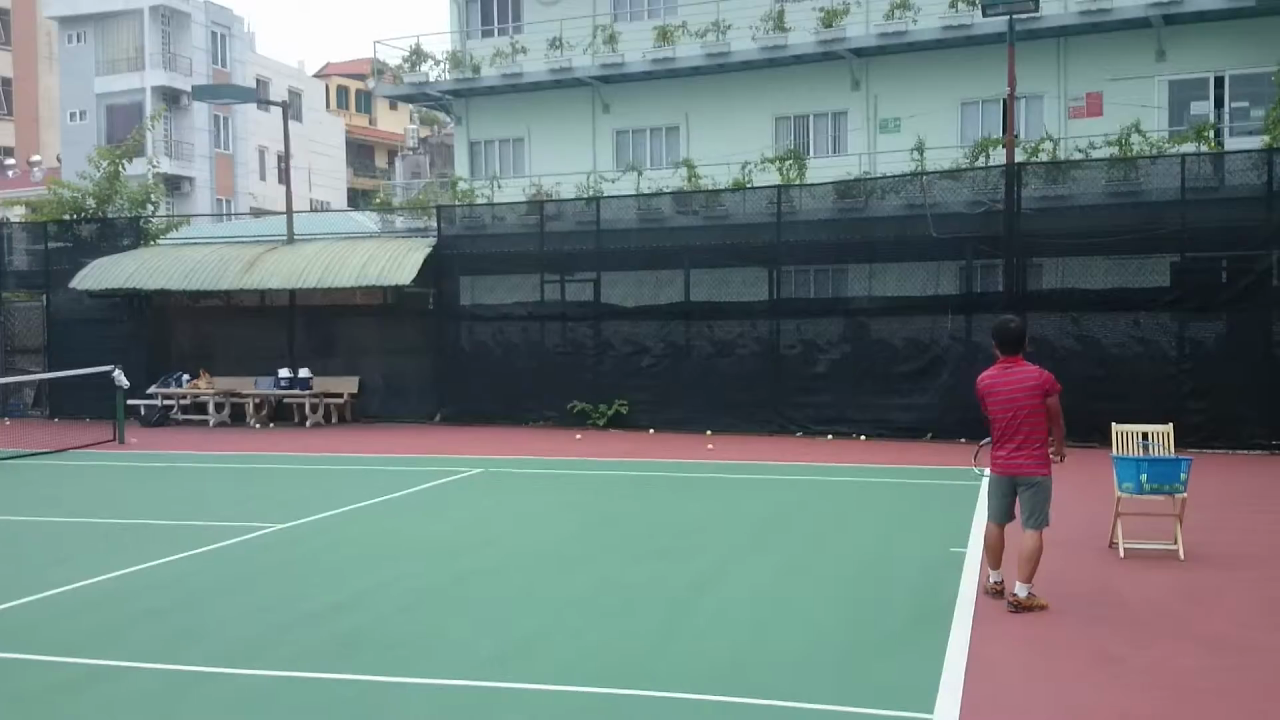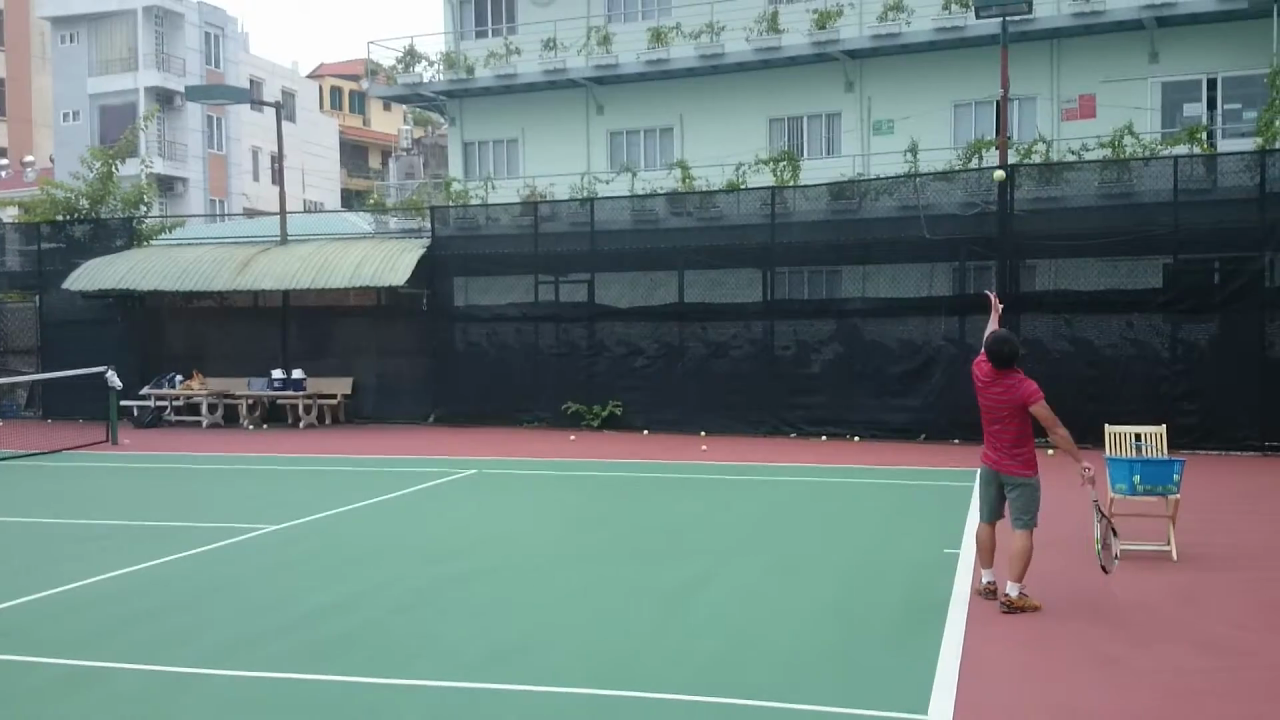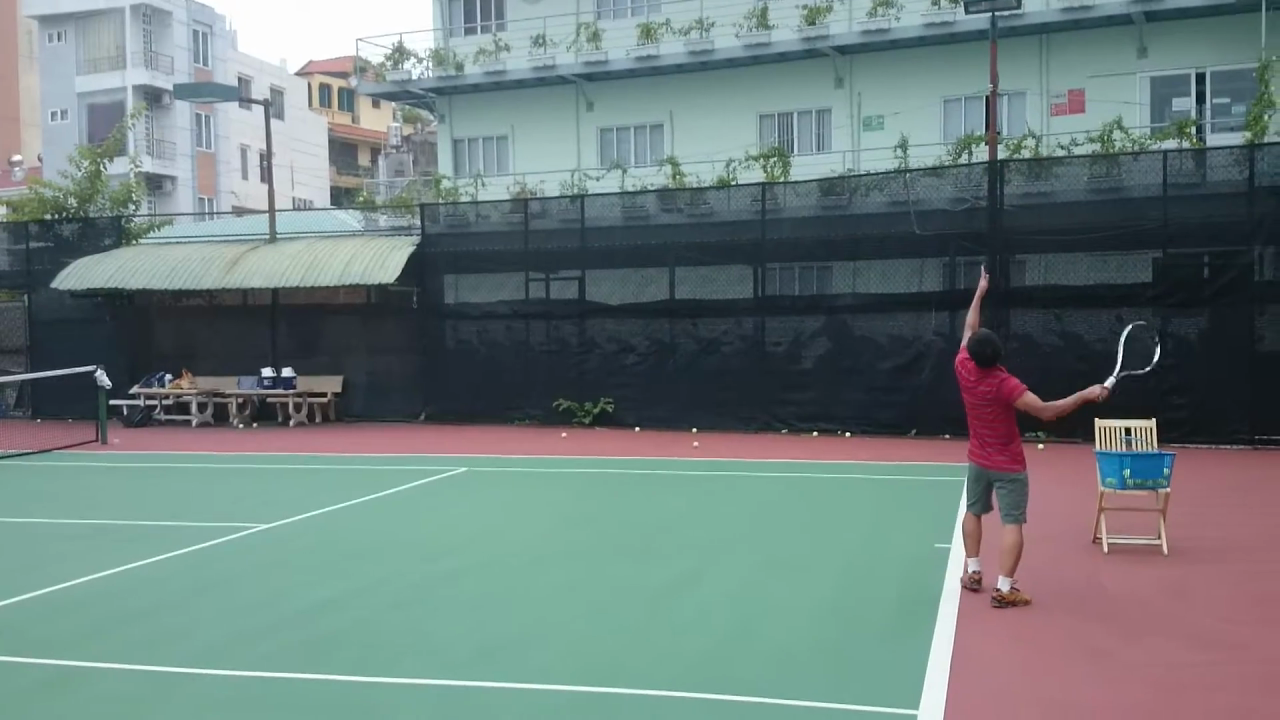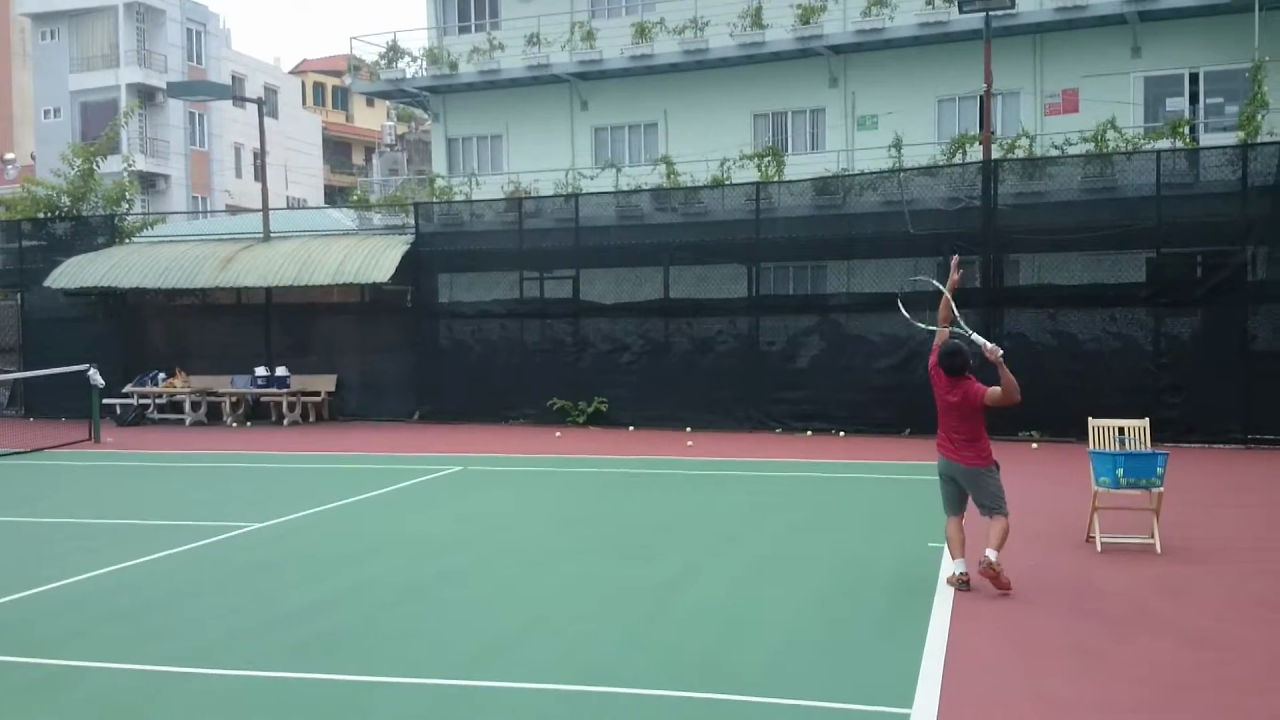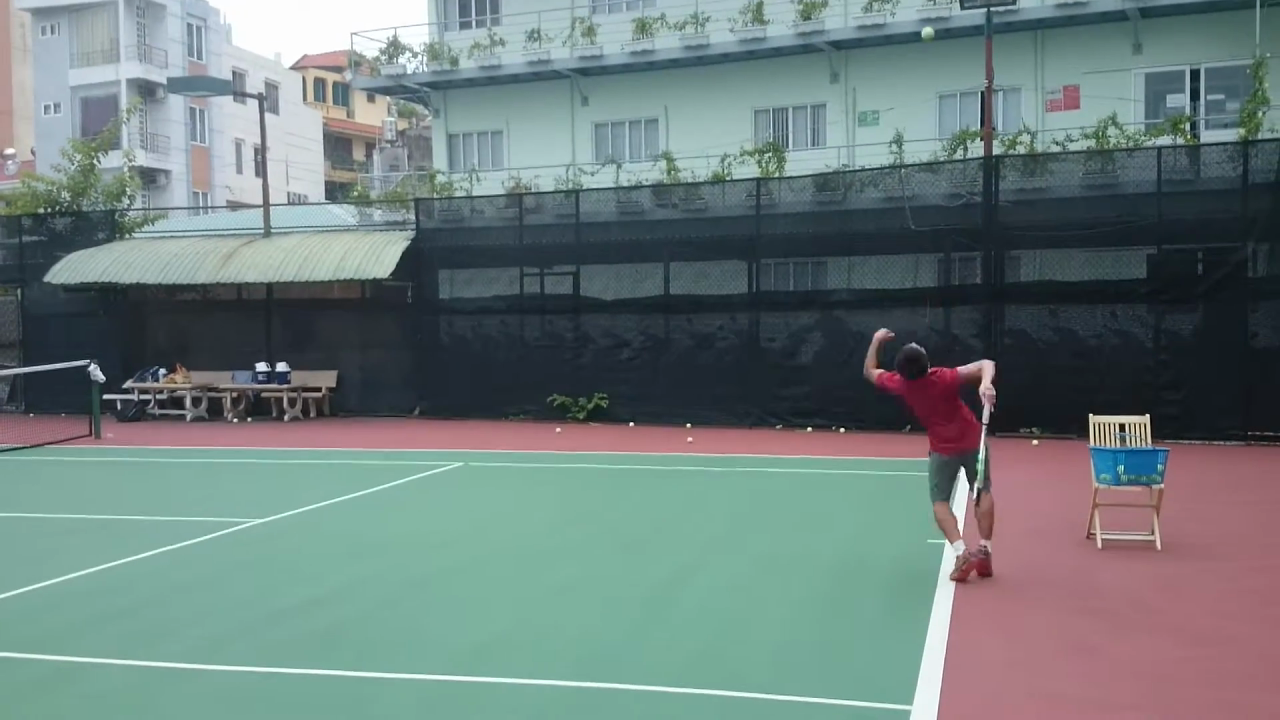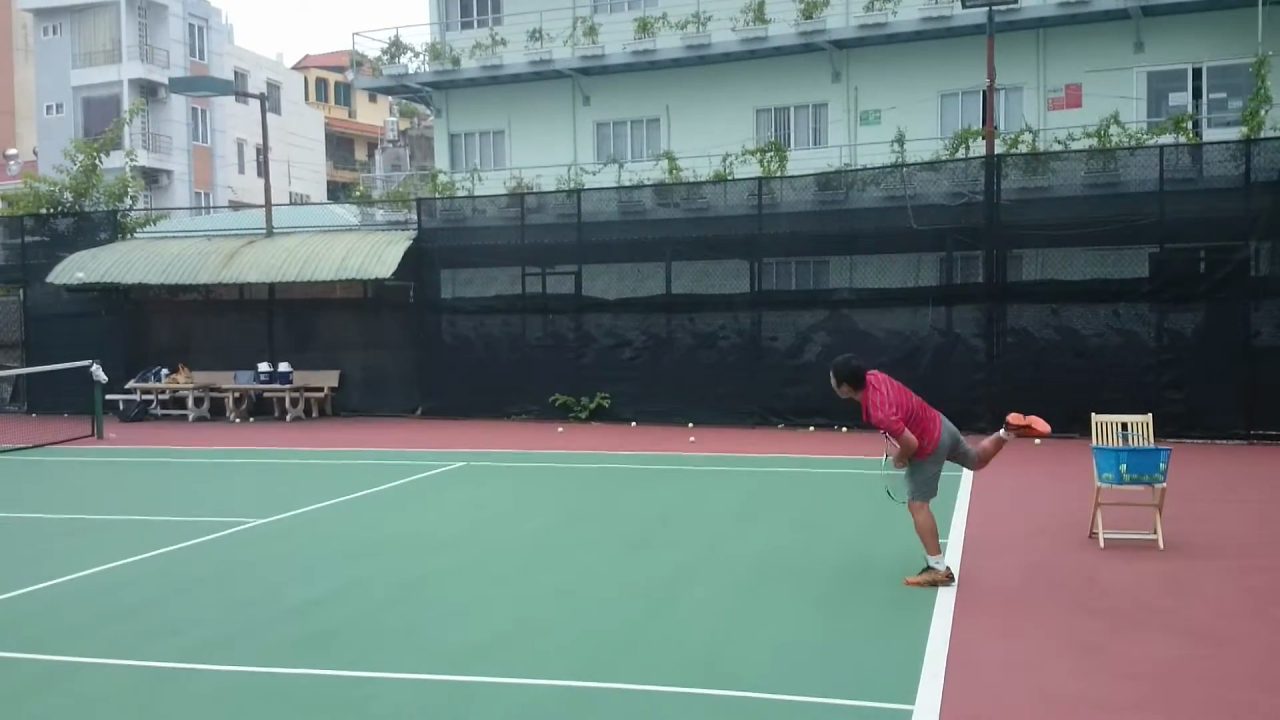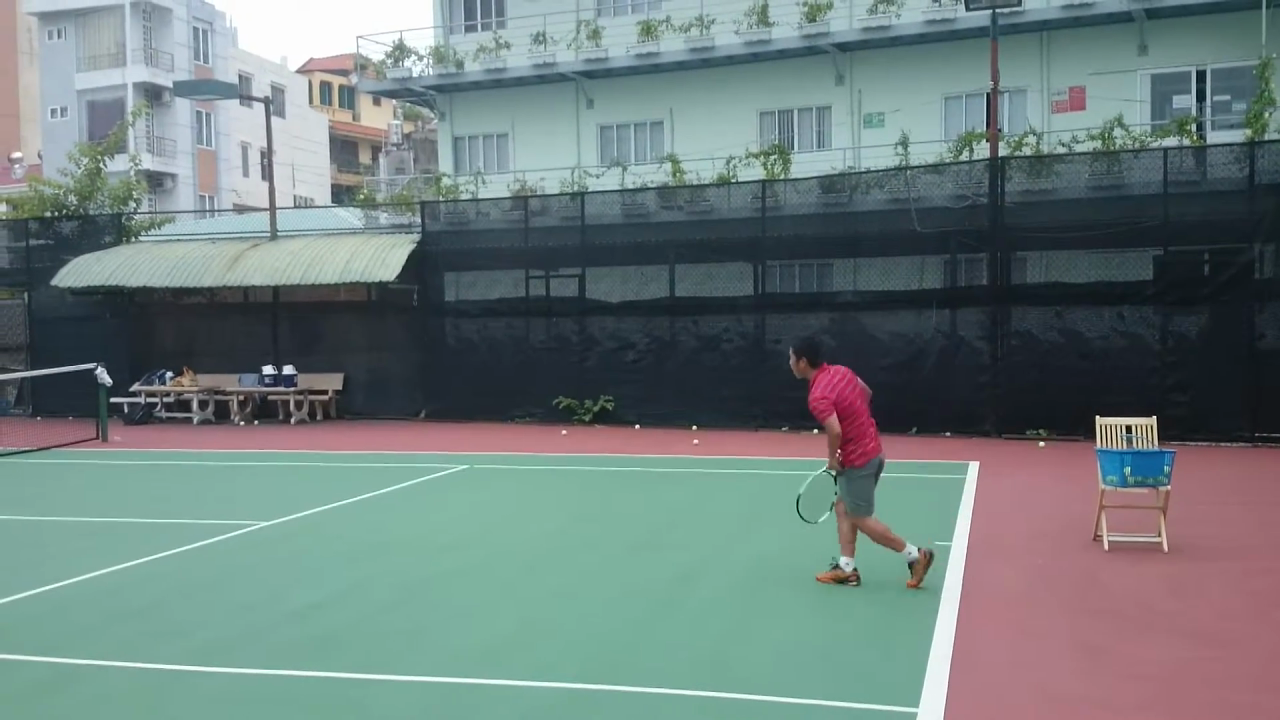
dt=0.4s
person 1, frame 1
left shoulder: (984, 381)
right shoulder: (1042, 378)
right elbow: (1057, 424)
right wrist: (1058, 450)
left hip: (1001, 466)
right hip: (1035, 467)
left knee: (995, 523)
right knee: (1032, 529)
left ankle: (995, 582)
right ankle: (1021, 594)
person 1, frame 2
left shoulder: (979, 372)
right shoulder: (1025, 389)
left elbow: (987, 341)
right elbow: (1055, 429)
left wrist: (994, 313)
right wrist: (1081, 461)
left hip: (990, 466)
right hip: (1021, 470)
left knee: (987, 522)
right knee: (1022, 529)
left ankle: (987, 582)
right ankle: (1013, 594)
person 1, frame 3
left shoulder: (963, 370)
right shoulder: (1006, 386)
left elbow: (969, 329)
right elbow: (1047, 411)
left wrist: (980, 292)
right wrist: (1087, 394)
left hip: (978, 462)
right hip: (1009, 466)
left knee: (973, 513)
right knee: (1012, 523)
left ankle: (973, 572)
right ankle: (1004, 588)
person 1, frame 4
left shoulder: (937, 372)
right shoulder: (974, 391)
left elbow: (942, 325)
right elbow: (1013, 397)
left wrist: (950, 284)
right wrist: (999, 363)
left hip: (947, 461)
right hip: (977, 464)
left knee: (954, 517)
right knee: (999, 515)
left ankle: (960, 572)
right ankle: (990, 558)
person 1, frame 5
left shoulder: (900, 383)
right shoulder: (943, 379)
left elbow: (869, 370)
right elbow: (985, 365)
left wrist: (876, 341)
right wrist: (986, 384)
left hip: (943, 451)
right hip: (971, 443)
left knee: (940, 504)
right knee: (984, 495)
left ankle: (961, 552)
right ankle: (984, 551)
person 1, frame 6
left shoulder: (879, 413)
right shoulder: (874, 377)
left elbow: (911, 444)
left wrist: (902, 459)
left hip: (929, 447)
right hip: (942, 426)
left knee: (918, 505)
right knee: (976, 458)
left ankle: (938, 568)
right ankle: (1010, 429)
person 1, frame 7
left shoulder: (818, 396)
right shoulder: (840, 371)
left elbow: (835, 430)
right elbow: (866, 394)
left wrist: (833, 458)
left hip: (857, 460)
right hip: (872, 450)
left knee: (862, 519)
right knee: (843, 507)
left ankle: (915, 555)
right ankle: (846, 567)
